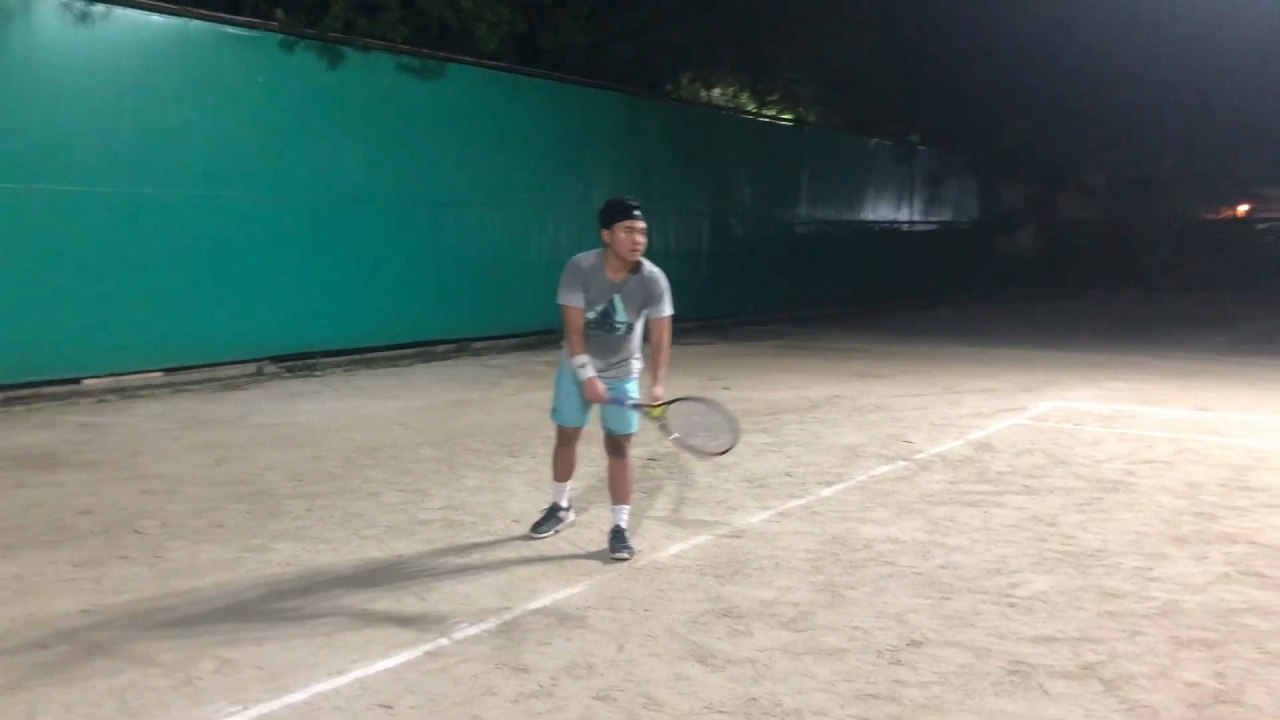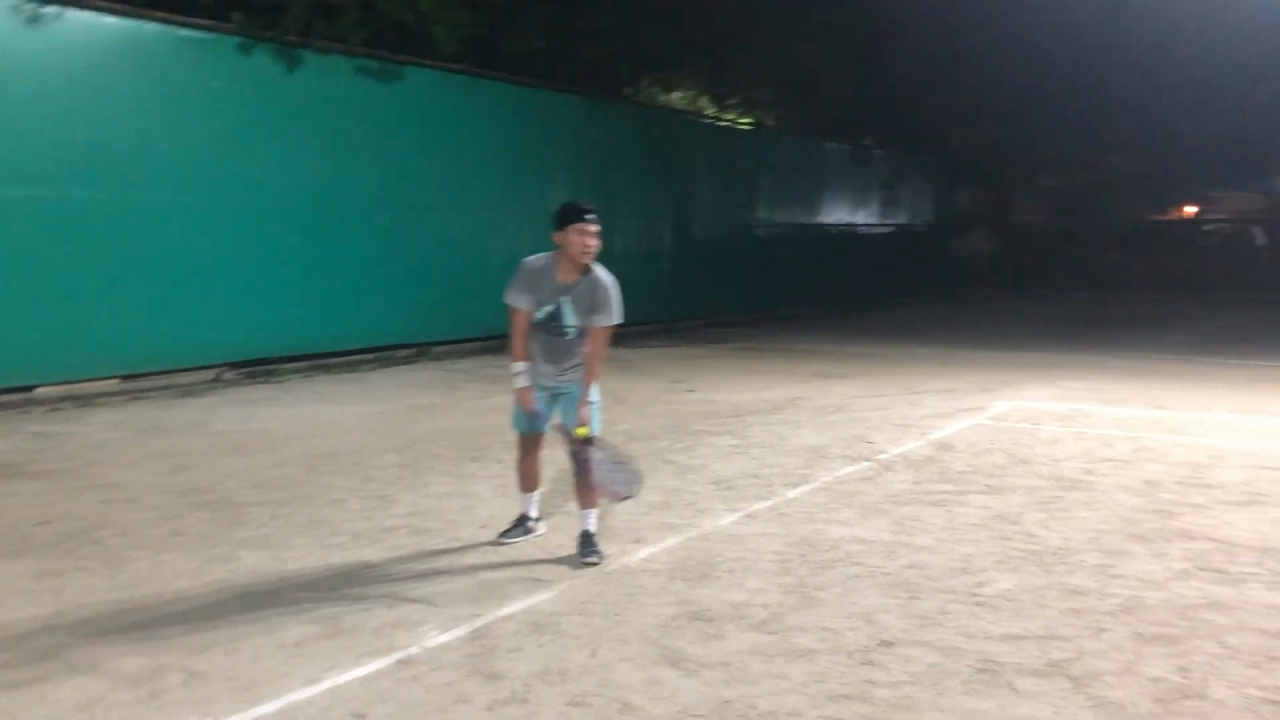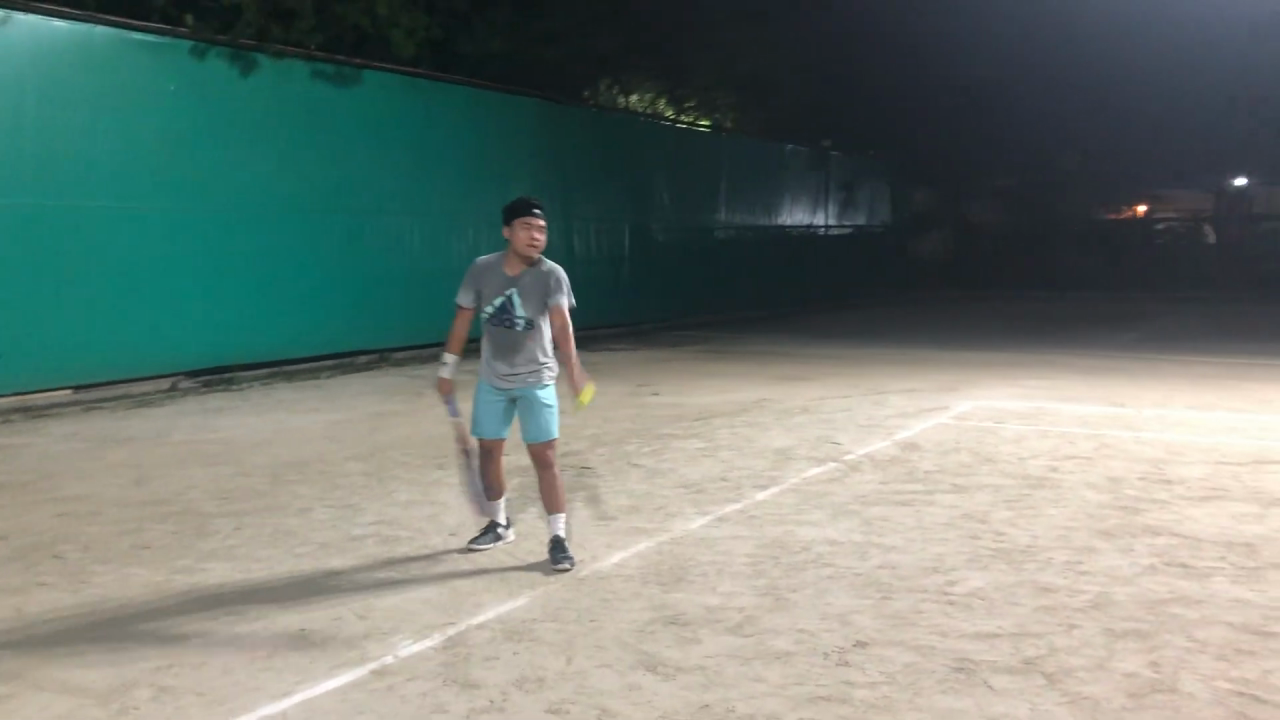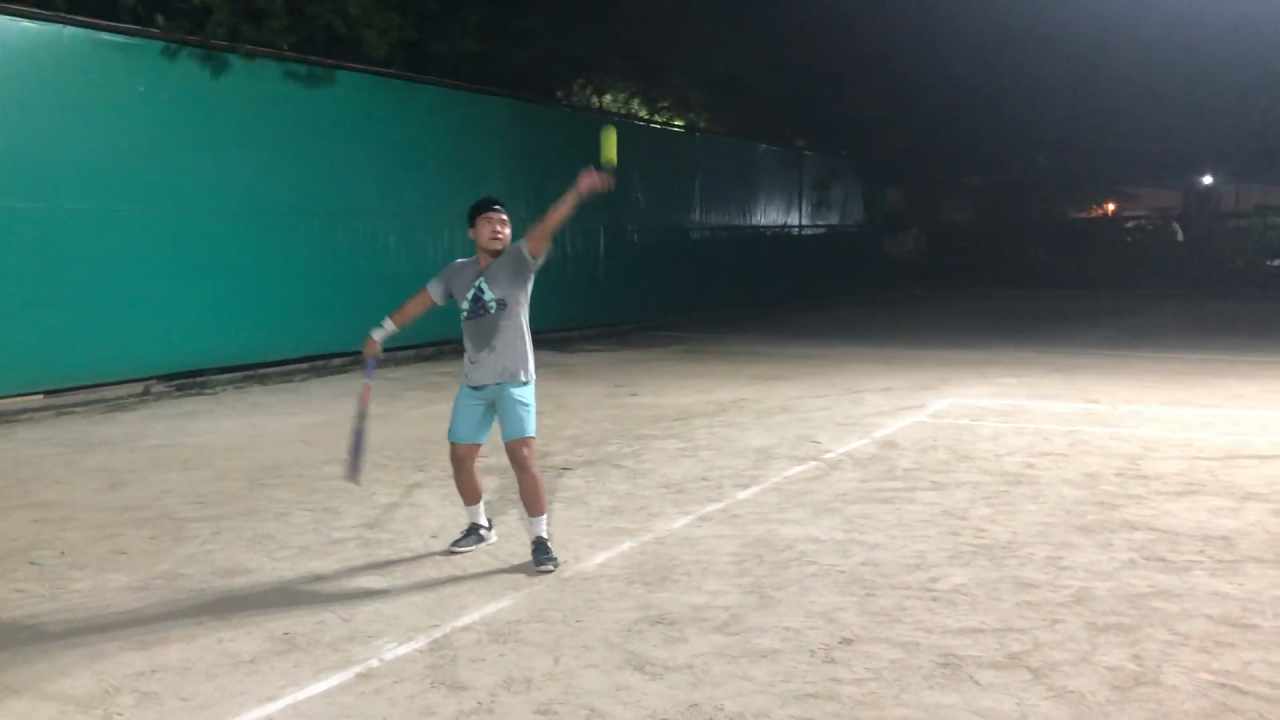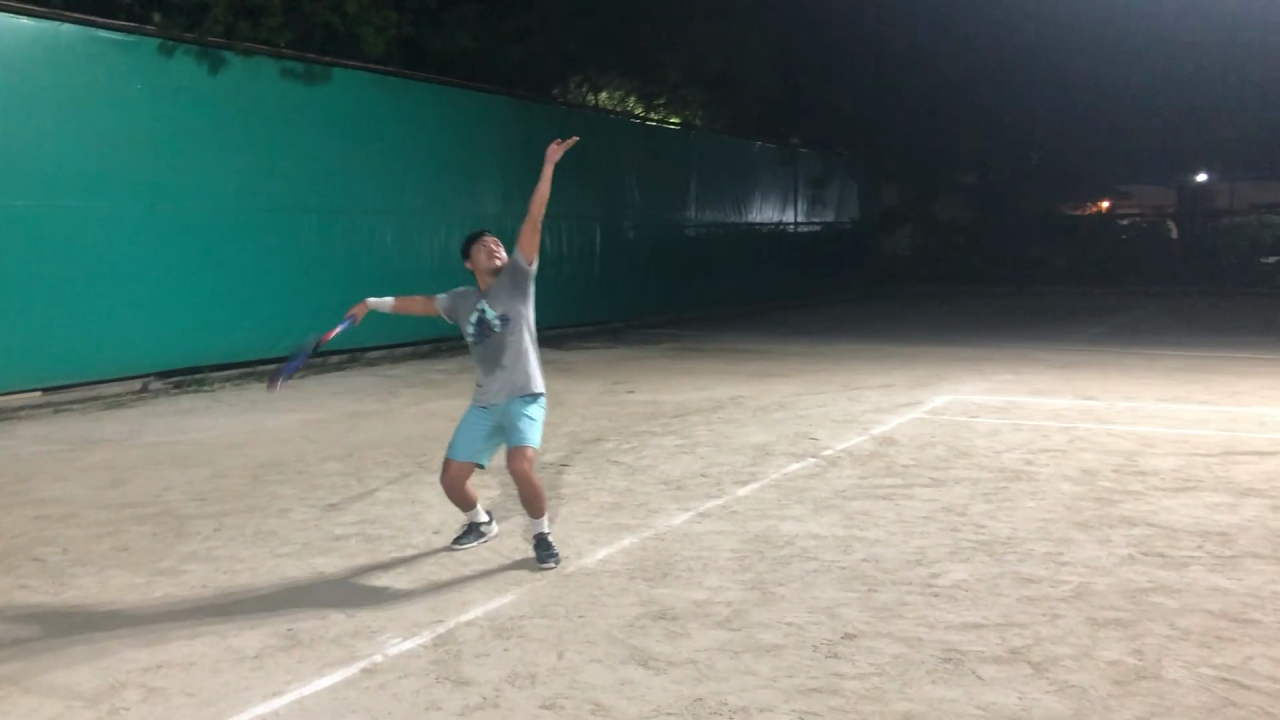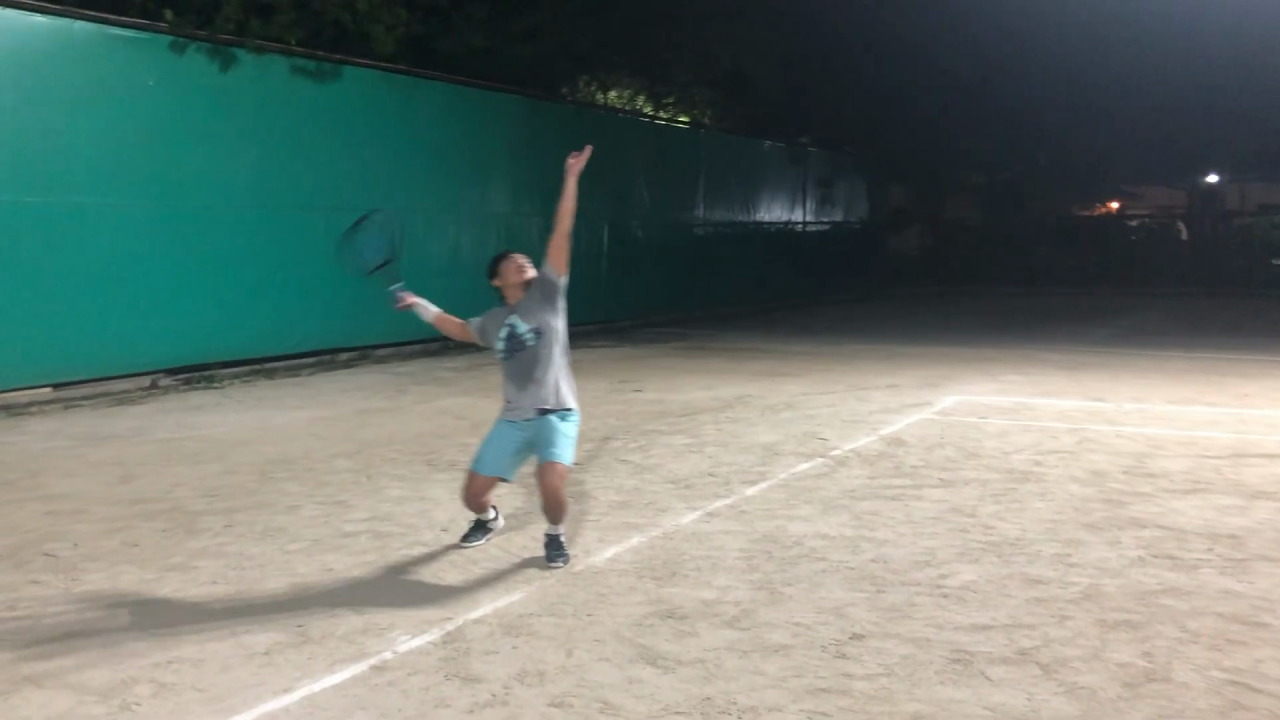
dt=0.2s
person 1, frame 1
left shoulder: (652, 280)
right shoulder: (579, 268)
left elbow: (660, 336)
right elbow: (574, 330)
left wrist: (657, 383)
right wrist: (587, 377)
left hip: (622, 373)
right hip: (578, 368)
left knee: (618, 447)
right knee: (566, 437)
left ankle: (619, 528)
right ankle: (560, 506)
person 1, frame 2
left shoulder: (602, 285)
right shoulder: (531, 270)
left elbow: (596, 347)
right elbow: (519, 331)
left wrist: (585, 402)
right wrist: (521, 382)
left hip: (578, 379)
right hip: (536, 376)
left knee: (581, 451)
right knee: (528, 444)
left ankle: (588, 532)
right ankle: (530, 517)
person 1, frame 3
left shoulder: (552, 275)
right shoulder: (481, 270)
left elbow: (561, 325)
right elbow: (462, 322)
left wrist: (573, 367)
right wrist: (447, 369)
left hip: (535, 381)
right hip: (492, 381)
left knee: (543, 456)
right knee: (488, 451)
left ankle: (558, 538)
right ankle: (499, 524)
person 1, frame 4
left shoulder: (520, 258)
right shoulder: (458, 271)
left elbow: (544, 229)
right elbow: (423, 300)
left wrist: (577, 192)
right wrist: (381, 332)
left hip: (514, 381)
right hip: (474, 384)
left knee: (521, 456)
right knee: (461, 456)
left ankle: (540, 539)
right ankle: (480, 525)
person 1, frame 5
left shoulder: (517, 280)
right shoulder: (462, 300)
left elbow: (534, 219)
right elbow: (421, 303)
left wrist: (548, 164)
right wrist: (374, 303)
left hip: (524, 399)
right hip: (485, 406)
left knee: (521, 466)
right knee: (452, 478)
left ankle: (541, 535)
right ankle: (480, 522)
person 1, frame 6
left shoulder: (547, 294)
right shoulder: (496, 320)
left elbow: (562, 233)
right elbow: (461, 329)
left wrist: (571, 177)
right wrist: (420, 305)
left hip: (556, 415)
right hip: (515, 421)
left knee: (551, 482)
right knee: (474, 491)
left ankle: (554, 535)
right ankle: (489, 517)
